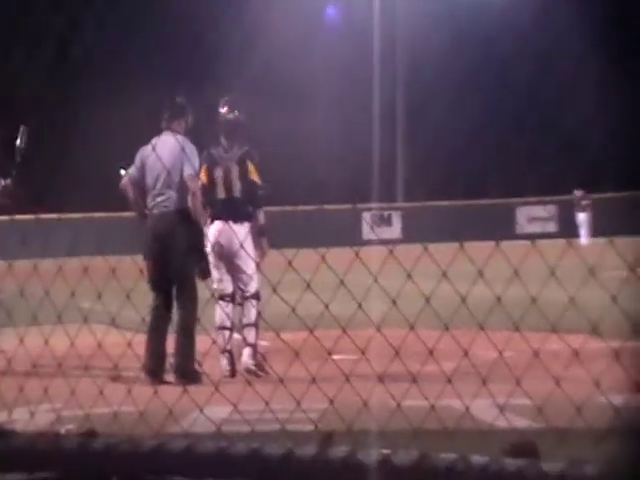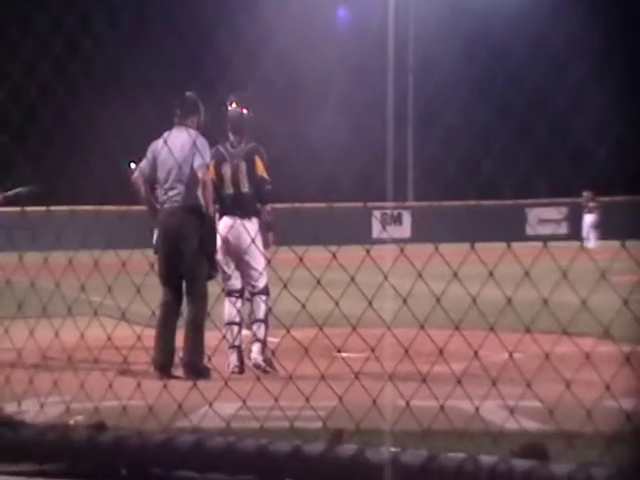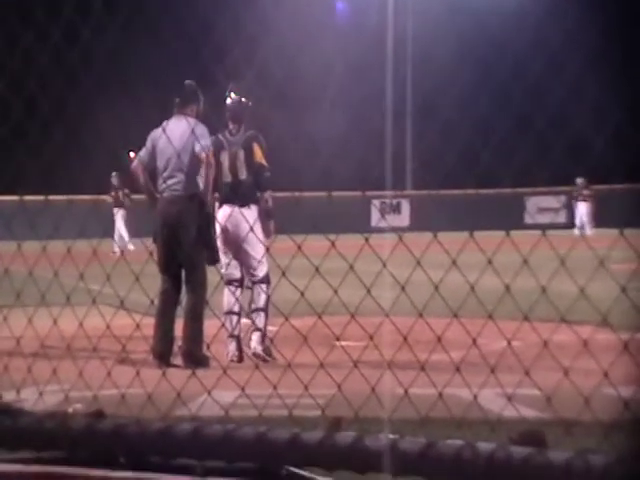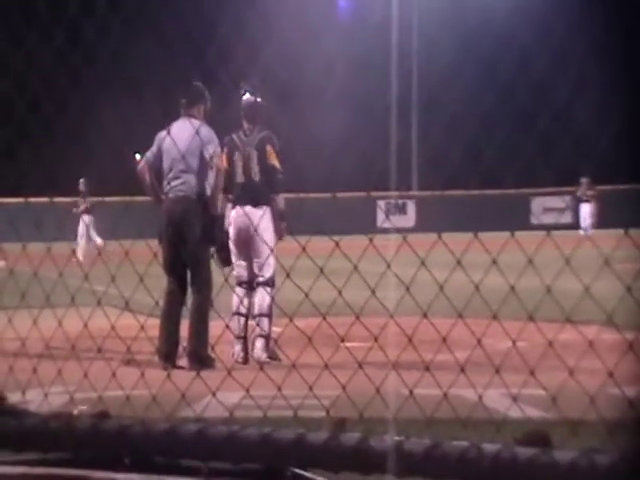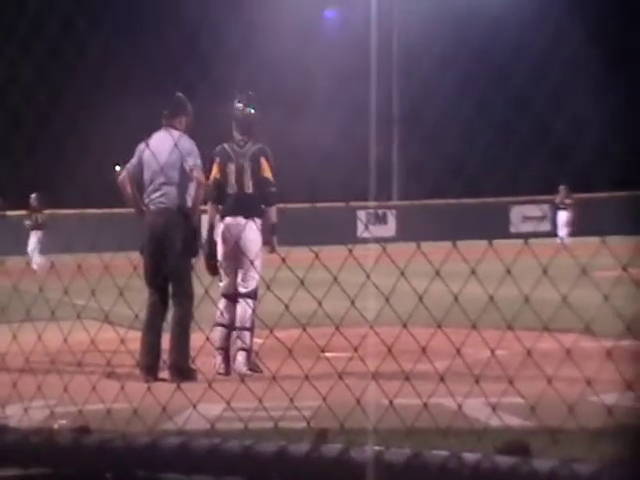
dt=0.5s
person 1, frame 1
left shoulder: (148, 149)
right shoulder: (184, 146)
left elbow: (126, 184)
right elbow: (193, 187)
left wrist: (144, 214)
right wrist: (199, 222)
left hip: (154, 225)
right hip: (178, 223)
left knee: (160, 299)
right knee: (186, 298)
left ankle: (154, 367)
right ankle: (184, 368)
person 1, frame 2
left shoulder: (159, 143)
right shoulder: (196, 140)
left elbow: (138, 178)
right elbow: (203, 177)
left wrist: (155, 208)
right wrist: (209, 214)
left hip: (166, 218)
right hip: (189, 217)
left knee: (170, 293)
right knee: (196, 293)
left ankle: (162, 361)
right ankle: (193, 363)
person 1, frame 3
left shoulder: (159, 132)
right shoulder: (196, 128)
left elbow: (137, 166)
right elbow: (207, 159)
left wrist: (154, 197)
right wrist: (207, 196)
left hip: (165, 207)
right hip: (189, 206)
left knee: (168, 282)
right knee: (195, 281)
left ankle: (161, 351)
right ankle: (192, 352)
person 1, frame 4
left shoulder: (165, 133)
right shoulder: (203, 130)
left elbow: (143, 167)
right elbow: (217, 165)
left wrist: (160, 199)
right wrist: (212, 201)
left hip: (171, 208)
right hip: (194, 207)
left knee: (174, 283)
right knee: (200, 283)
left ankle: (167, 352)
right ankle: (197, 354)
person 1, frame 5
left shoulder: (146, 144)
right shoulder: (183, 142)
left elbow: (124, 179)
right elbow: (199, 179)
left wrist: (142, 210)
right wrist: (194, 213)
left hip: (152, 220)
right hip: (176, 219)
left knee: (156, 295)
right knee: (182, 295)
left ankle: (148, 365)
right ankle: (179, 366)
person 2, frame 1
left shoulder: (209, 158)
right shoulder: (246, 155)
left elbow: (203, 200)
right elbow: (256, 199)
left wrist: (204, 234)
right wrist: (262, 234)
left hip: (216, 230)
right hip: (241, 229)
left knee: (223, 295)
right knee: (250, 293)
left ankle: (226, 358)
right ankle: (250, 353)
person 2, frame 2
left shoulder: (216, 154)
right shoulder: (254, 151)
left elbow: (210, 195)
right elbow: (264, 194)
right wrist: (268, 228)
left hip: (224, 225)
right hip: (250, 225)
left knee: (232, 290)
right knee: (259, 288)
left ankle: (234, 354)
right ankle: (258, 349)
person 2, frame 3
left shoulder: (216, 143)
right shoulder: (253, 139)
left elbow: (210, 184)
right elbow: (263, 182)
right wrist: (269, 216)
left hip: (224, 213)
right hip: (248, 212)
left knee: (231, 280)
right knee: (259, 276)
left ankle: (233, 343)
right ankle: (258, 337)
person 2, frame 4
left shoulder: (230, 143)
right shoulder: (266, 139)
left elbow: (222, 186)
right elbow: (275, 182)
right wrist: (281, 218)
left hip: (237, 214)
right hip: (261, 213)
left knee: (241, 280)
right knee: (264, 279)
left ankle: (240, 345)
right ankle: (261, 343)
person 2, frame 5
left shoulder: (221, 153)
right shoulder: (260, 153)
left elbow: (213, 197)
right elbow: (269, 196)
left wrist: (211, 232)
right wrist: (273, 231)
left hip: (226, 225)
right hip: (251, 225)
left knee: (227, 291)
right knee: (247, 291)
left ankle: (222, 356)
right ankle: (242, 356)
